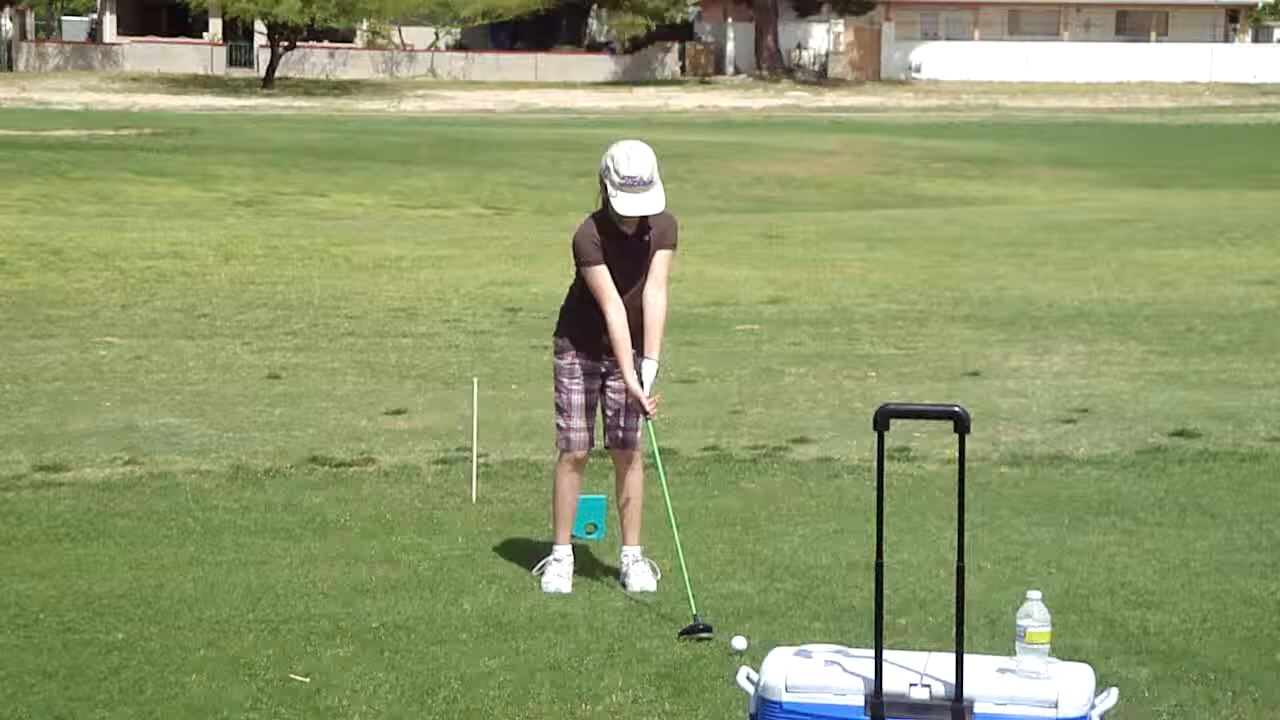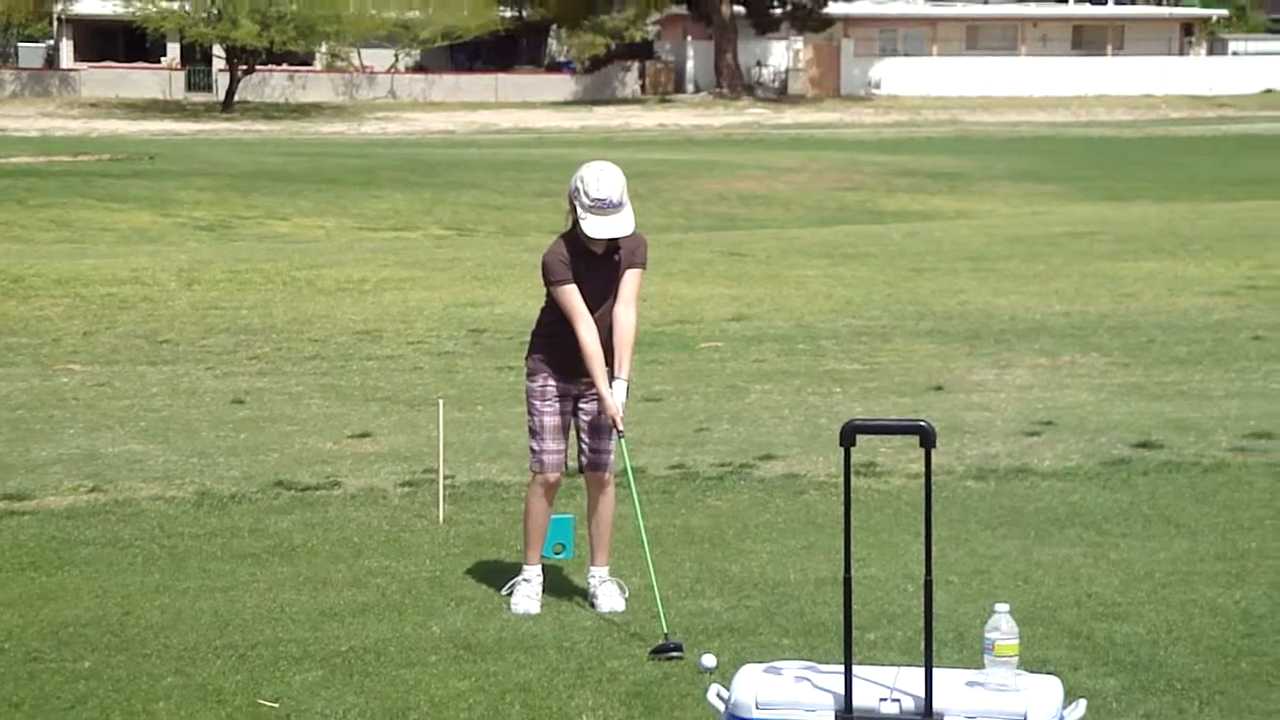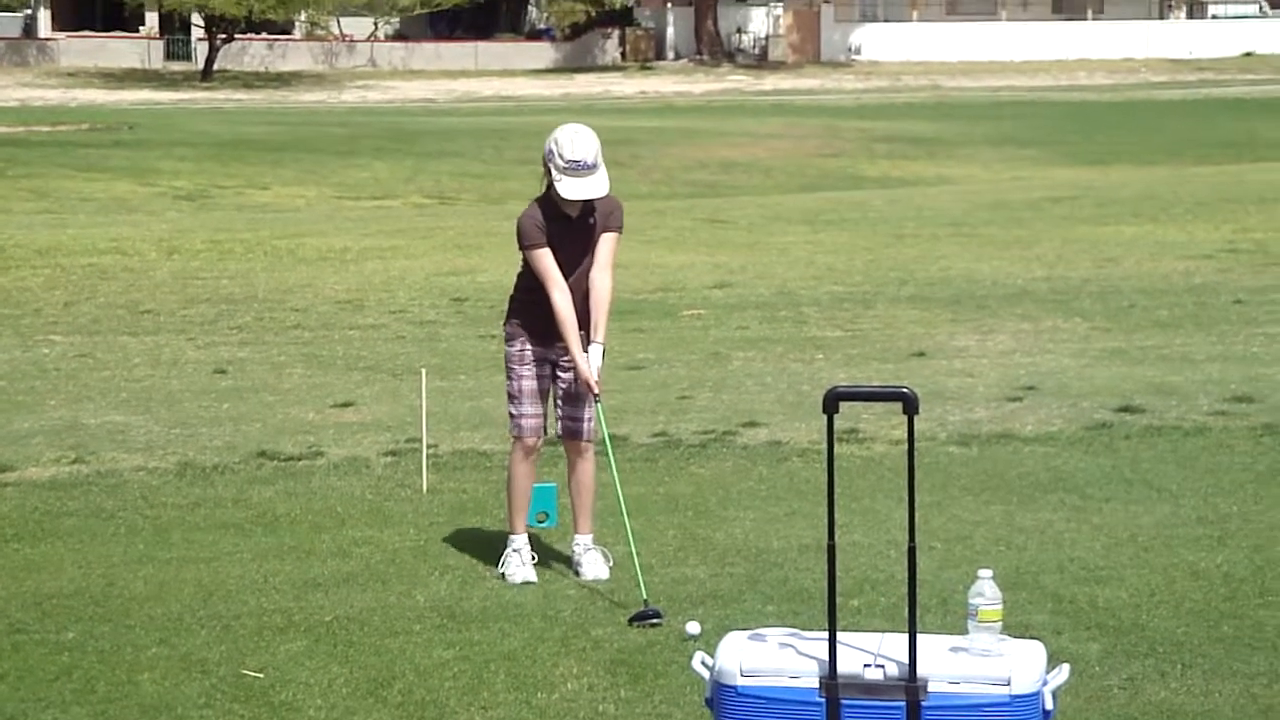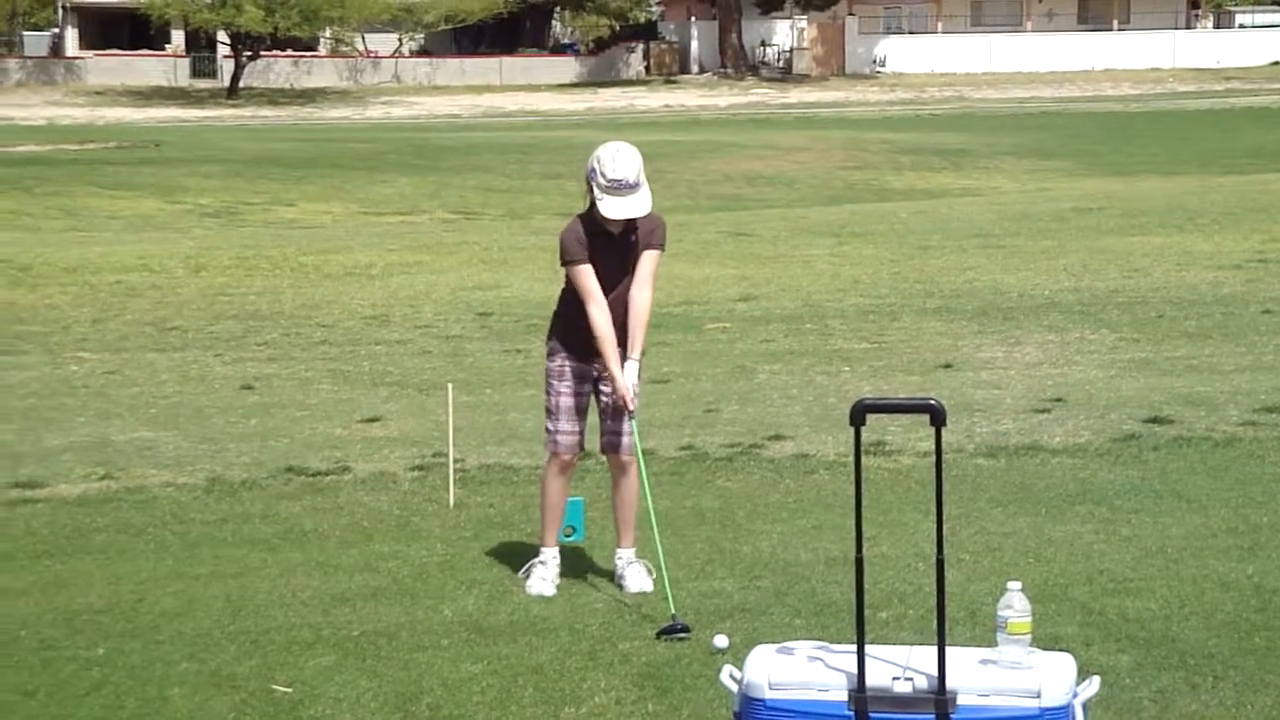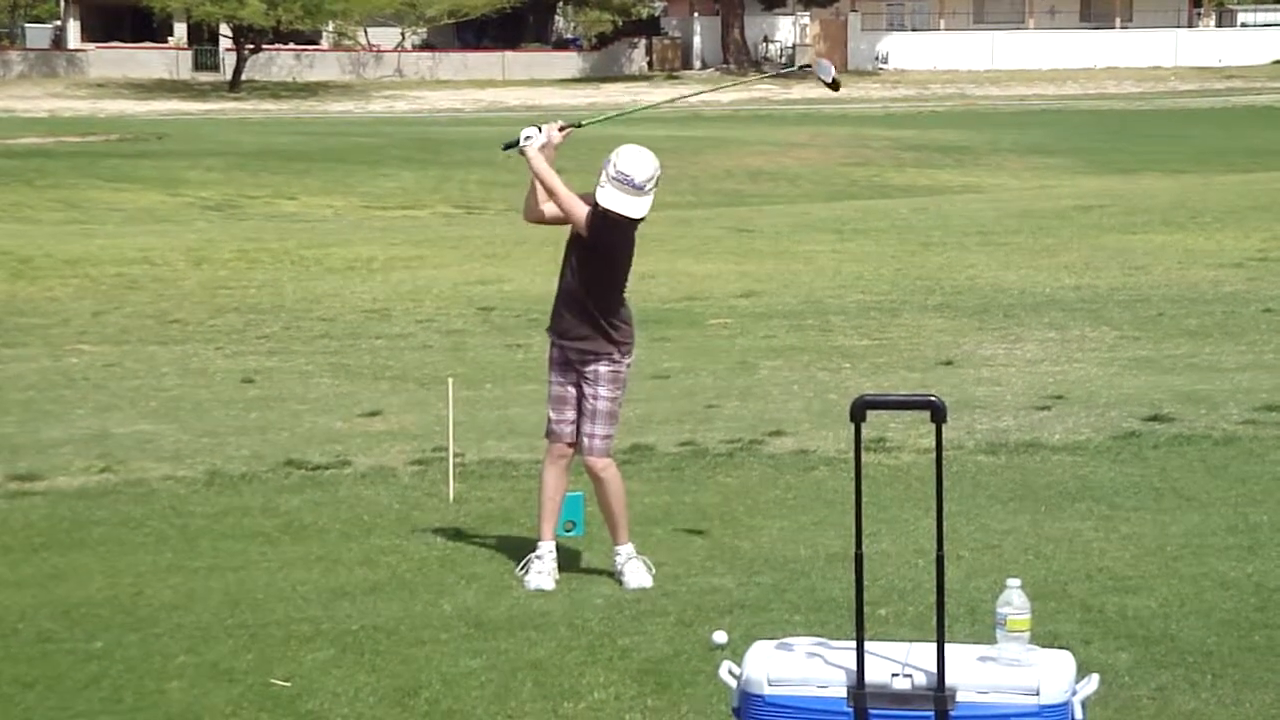
dt=1s
person 1, frame 1
left shoulder: (664, 227)
right shoulder: (588, 236)
left elbow: (654, 294)
right elbow: (612, 308)
left wrist: (649, 364)
right wrist: (628, 378)
left hip: (630, 349)
right hip: (579, 349)
left knee: (628, 452)
right knee: (574, 451)
left ankle: (632, 555)
right ankle: (561, 554)
person 1, frame 2
left shoulder: (633, 246)
right shoulder: (558, 257)
left elbow: (624, 313)
right elbow: (584, 326)
left wrist: (621, 382)
right wrist: (605, 394)
left hip: (602, 372)
right hip: (552, 371)
left knee: (600, 474)
right knee: (547, 474)
left ankle: (600, 575)
right ankle: (530, 574)
person 1, frame 3
left shoulder: (608, 210)
right shoulder: (533, 221)
left elbow: (600, 277)
right elbow: (557, 291)
left wrist: (597, 346)
right wrist: (578, 359)
left hip: (579, 336)
right hip: (529, 336)
left knee: (580, 443)
right knee: (527, 439)
left ankle: (584, 543)
right ankle: (518, 544)
person 1, frame 4
left shoulder: (651, 228)
right shoulder: (575, 236)
left elbow: (640, 294)
right elbow: (596, 308)
left wrist: (632, 363)
right wrist: (613, 374)
left hip: (622, 355)
right hip: (571, 353)
left knee: (623, 456)
right knee: (562, 455)
left ankle: (627, 557)
right ankle: (547, 556)
person 1, frame 5
left shoulder: (613, 228)
right shoulder: (596, 209)
left elbow: (553, 189)
right elbow: (536, 213)
left wrist: (533, 153)
right wrist: (546, 151)
left hip: (604, 354)
right hip: (566, 345)
left knee: (596, 457)
right knee: (559, 447)
left ankle: (625, 552)
right ankle: (545, 550)
